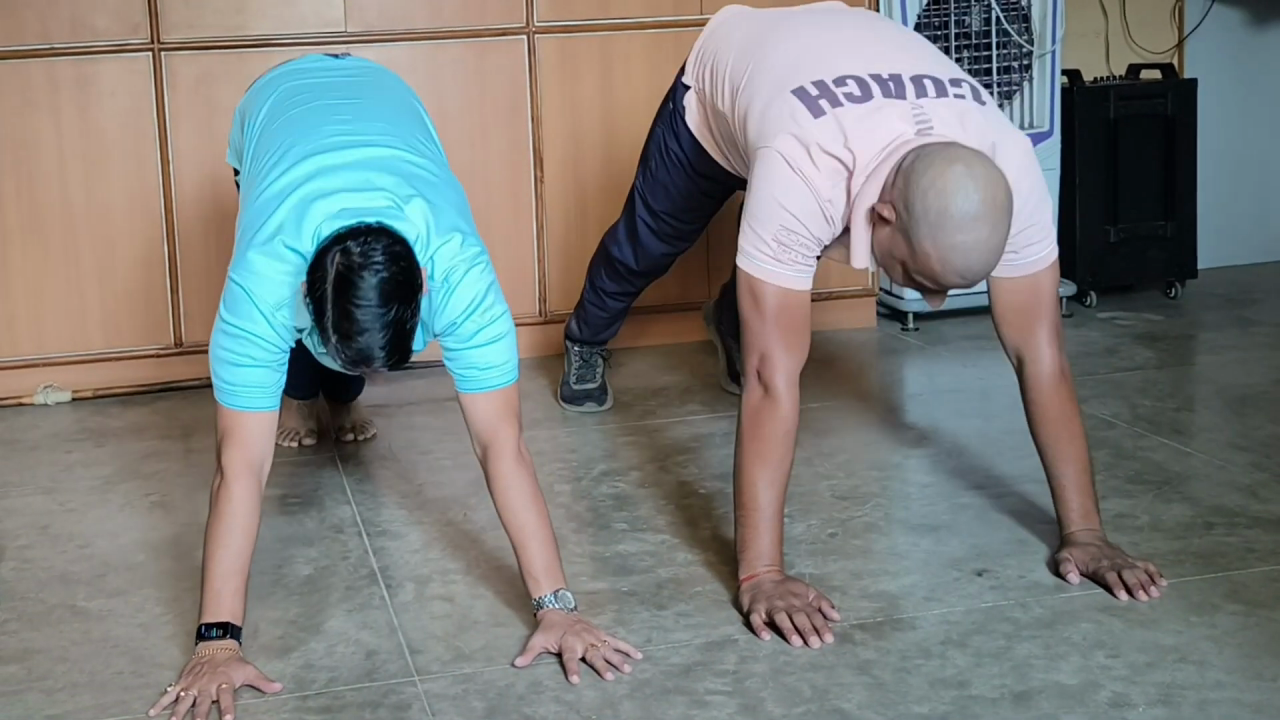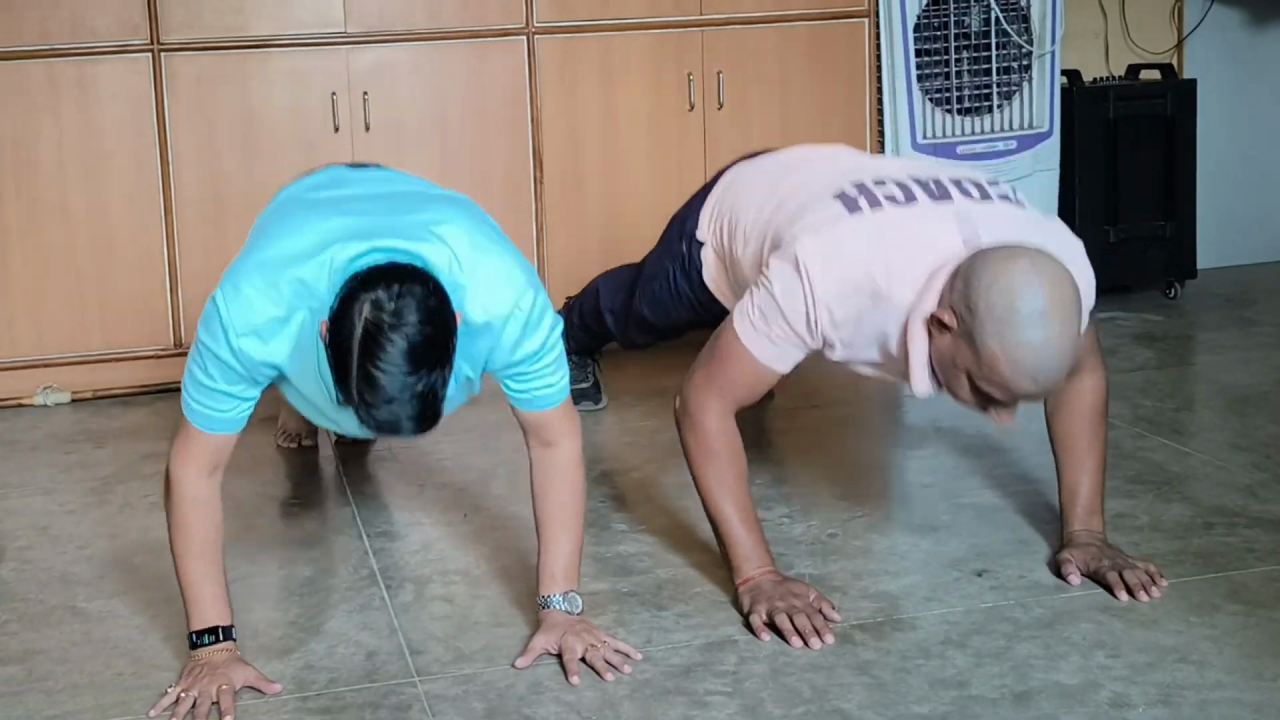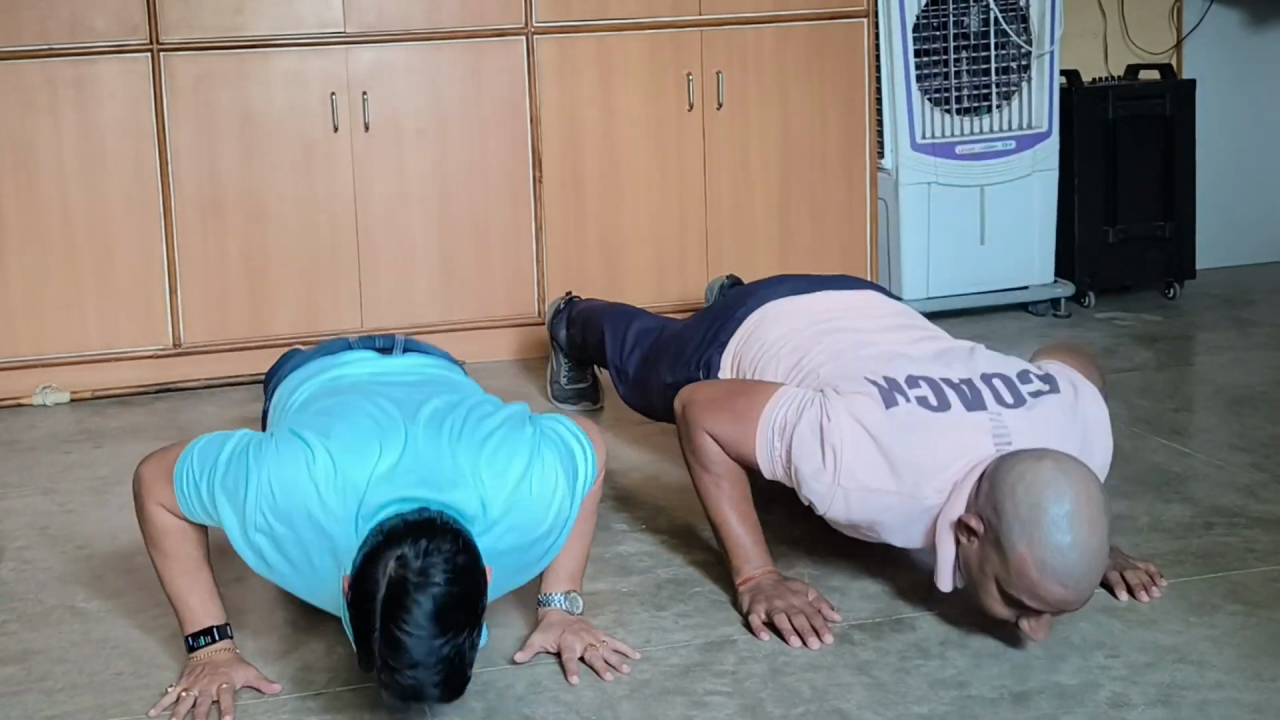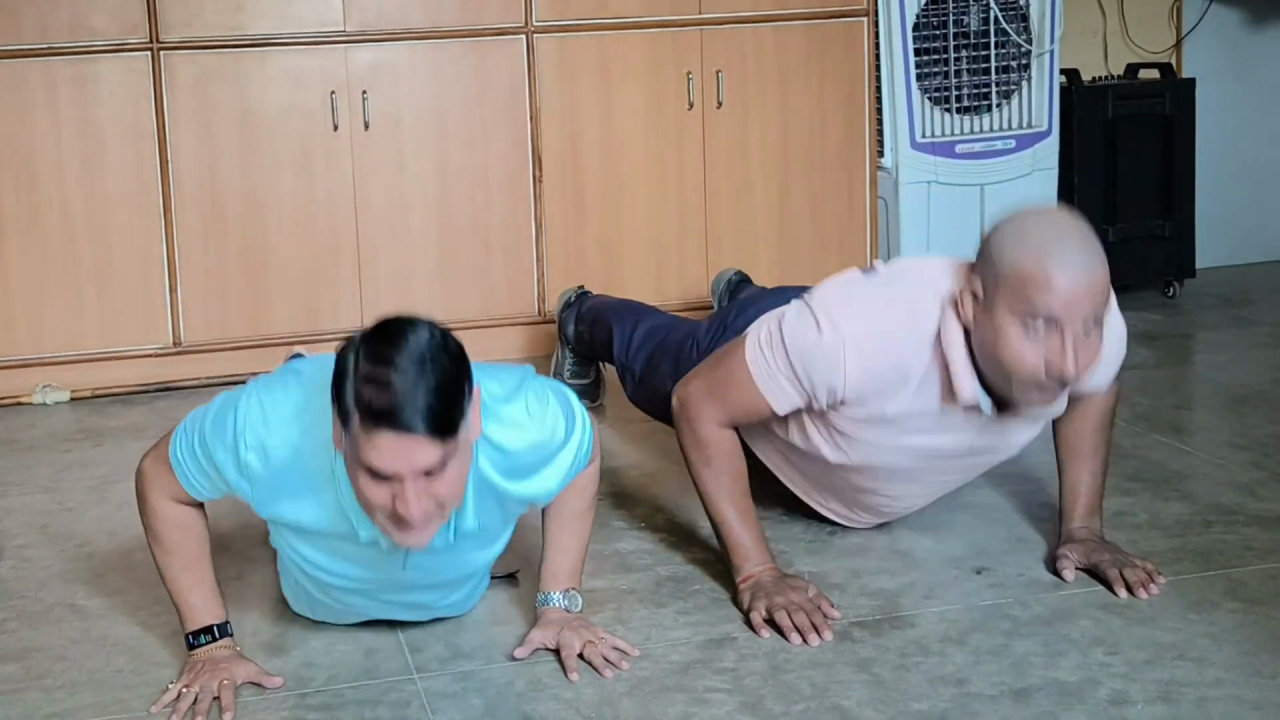
dt=0.3s
person 1, frame 1
left shoulder: (1006, 165)
right shoulder: (805, 174)
left elbow: (1037, 353)
right elbow: (773, 379)
left wrist: (1083, 533)
right wrist: (760, 574)
left knee: (771, 269)
right knee: (646, 245)
left ankle: (731, 326)
right ankle: (586, 341)
person 1, frame 2
left shoulder: (1060, 264)
right shoulder: (831, 283)
left elbow: (1084, 374)
right elbow: (701, 406)
left wrist: (1084, 528)
right wrist: (753, 573)
right hip: (739, 207)
right knee: (636, 312)
left ankle: (756, 340)
right ankle: (574, 333)
person 1, frame 3
left shoulder: (1083, 436)
right shoulder: (863, 467)
left elbow: (1073, 361)
right elbow: (694, 411)
left wrist: (1089, 545)
right wrist: (755, 577)
left hip: (869, 312)
right hip: (760, 334)
right knee: (642, 359)
left ankle: (731, 298)
right ankle: (574, 325)
person 1, frame 4
left shoulder: (1093, 325)
right shoulder: (856, 336)
right elbow: (694, 403)
left wrist: (1082, 527)
right wrist: (755, 571)
right knee: (657, 356)
left ankle: (740, 295)
right ankle: (585, 316)
person 2, frame 1
left shoulder: (456, 270)
right shoulder: (267, 279)
left elbow: (501, 445)
right elbow: (242, 468)
left wrist: (556, 605)
right wrist: (217, 642)
left ankle: (342, 400)
right ankle: (300, 397)
person 2, frame 2
left shoulder: (503, 296)
right shoulder: (258, 309)
left elbow: (553, 440)
right elbow: (194, 468)
left wrist: (561, 603)
right wrist: (211, 640)
right knee: (304, 402)
right ankle: (301, 407)
person 2, frame 3
left shoulder: (536, 487)
right shoulder: (280, 496)
left elbow: (590, 443)
right elbow: (154, 490)
left wrist: (562, 604)
right wrist: (210, 640)
left hip: (434, 377)
right hip: (318, 380)
person 2, frame 4
left shoulder: (529, 423)
right shoulder: (266, 431)
left elbow: (584, 458)
right elbow: (156, 477)
left wrist: (559, 603)
right wrist: (209, 639)
right ankle: (296, 380)
